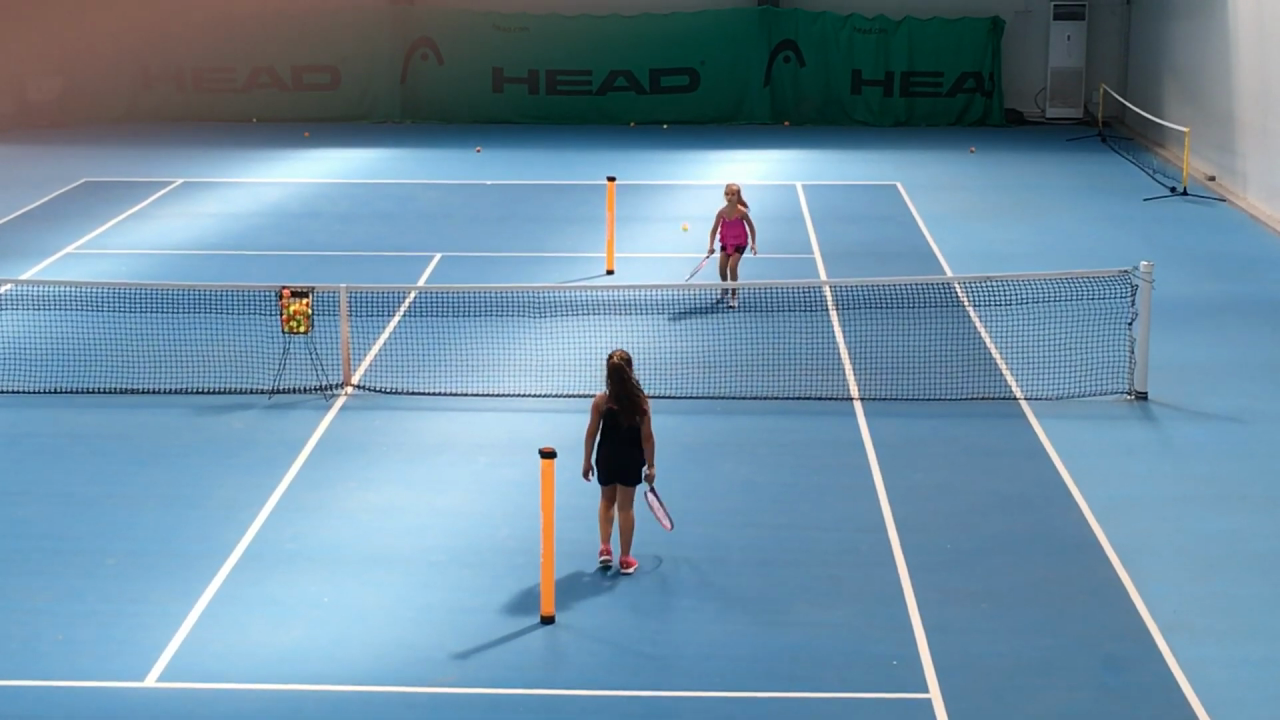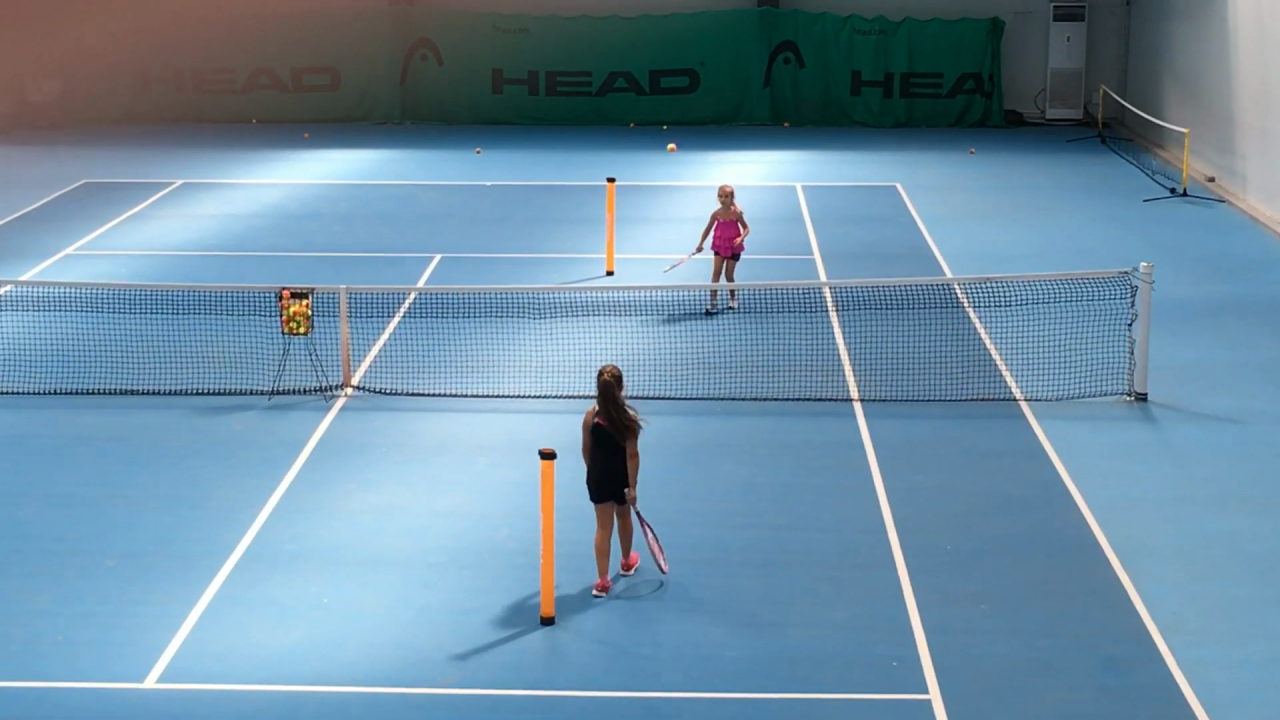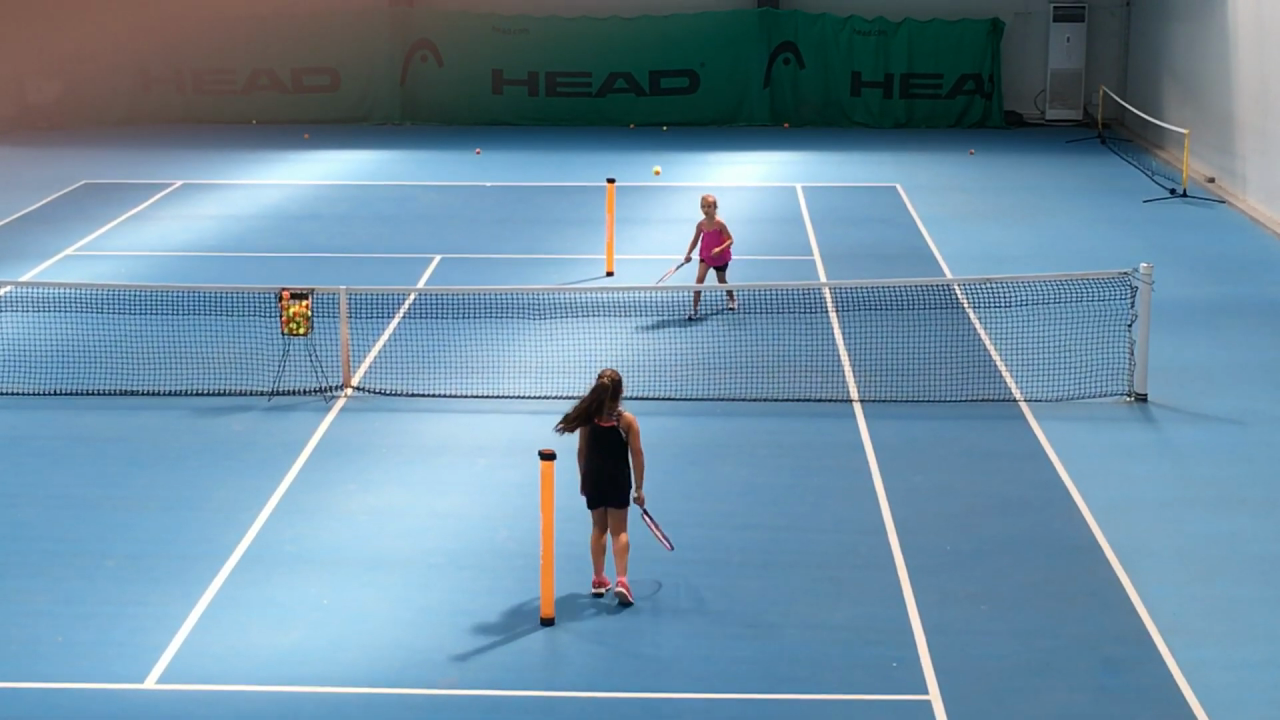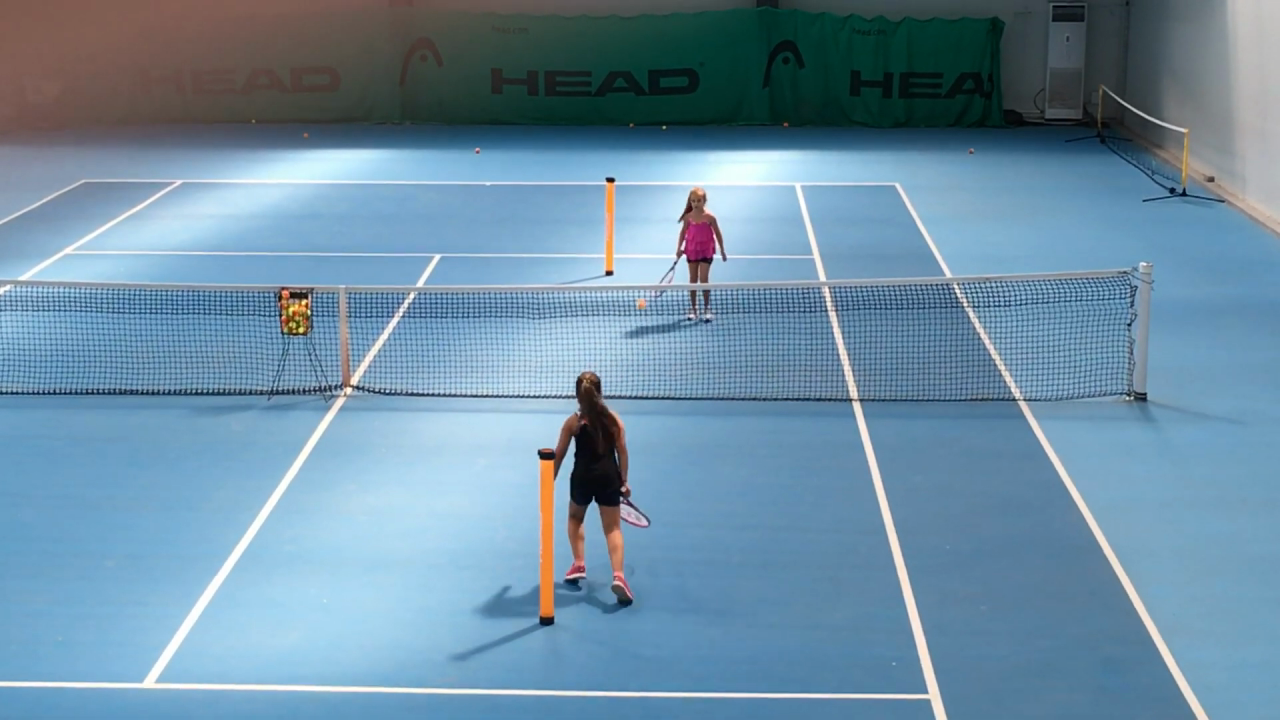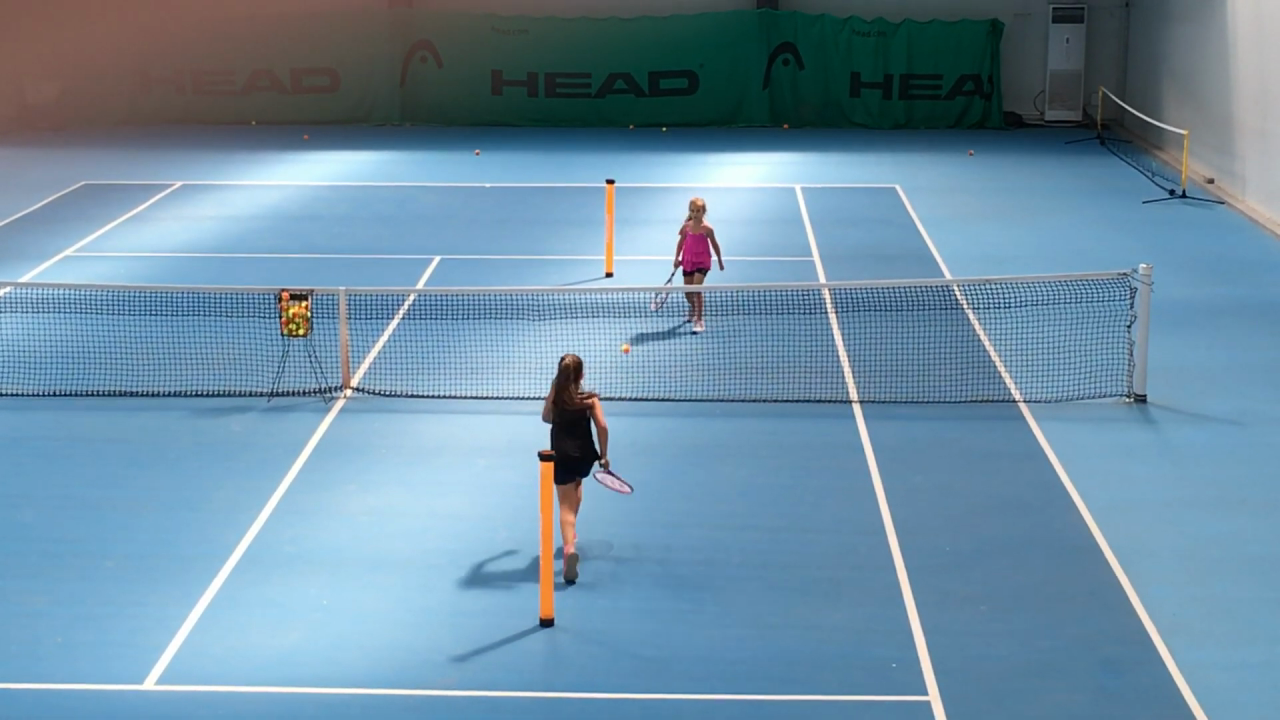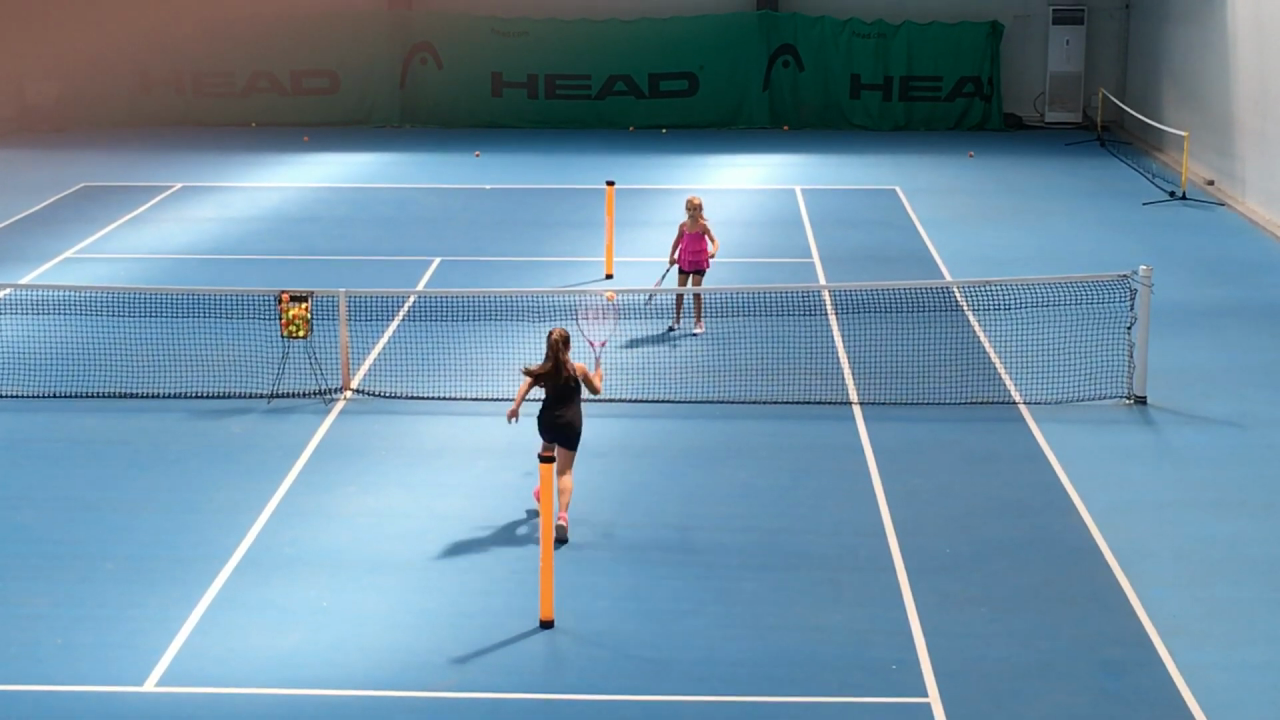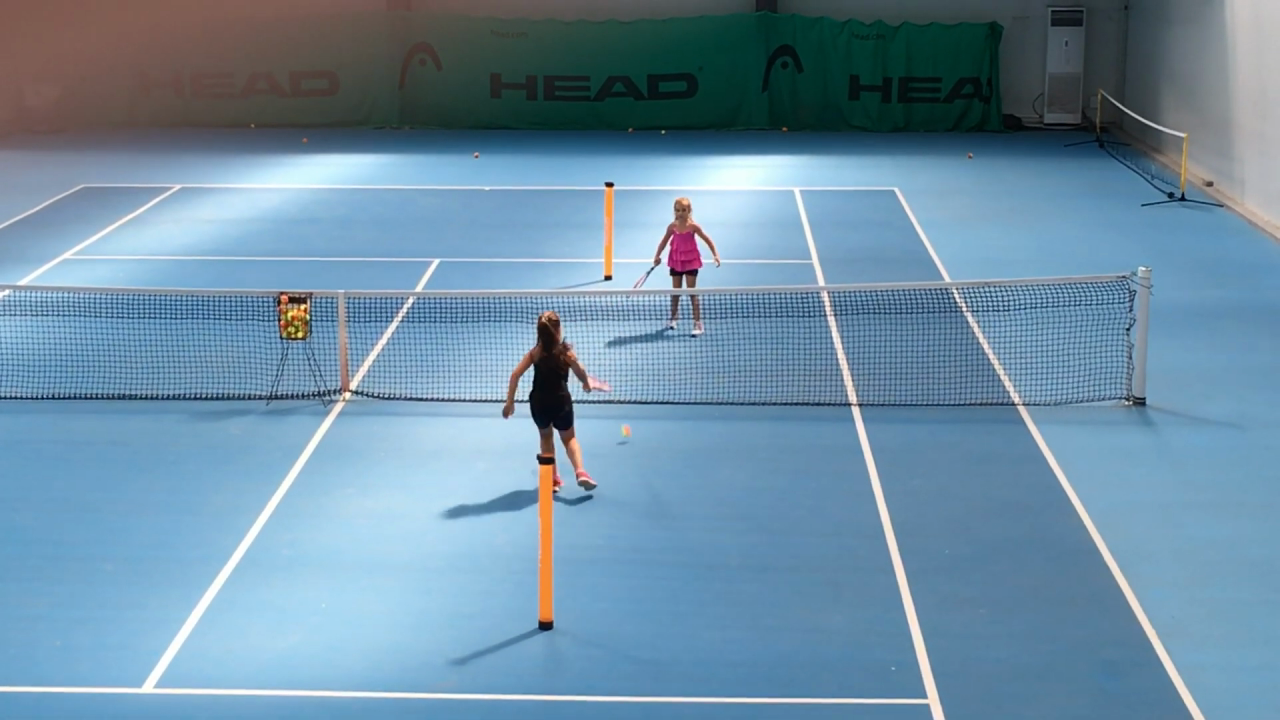
dt=0.3s
person 1, frame 1
left shoulder: (600, 400)
right shoulder: (640, 401)
left elbow: (591, 433)
right elbow: (647, 437)
left wrist: (587, 461)
right wrist: (650, 465)
left hip: (606, 458)
right hip: (630, 460)
left knee: (606, 501)
right knee: (625, 508)
left ankle: (605, 549)
right ankle: (625, 559)
person 1, frame 2
left shoulder: (590, 415)
right shoulder: (629, 417)
left elbow: (586, 450)
right elbow: (632, 454)
right wrist: (632, 486)
left hip: (598, 477)
right hip: (620, 477)
left knee: (603, 527)
right knee: (623, 517)
left ankle: (602, 581)
right ankle: (627, 561)
person 1, frame 3
left shoulder: (588, 419)
right shoulder: (628, 420)
left elbow: (582, 453)
right elbow: (637, 455)
left wrist: (584, 479)
right wrist: (639, 487)
left hip: (594, 480)
right hip: (618, 482)
left knee: (599, 528)
right knee: (619, 531)
left ankle: (598, 580)
right ankle: (621, 581)
person 1, frame 4
left shoulder: (573, 422)
right shoulder: (611, 419)
left elbow: (558, 454)
right elbow: (622, 452)
right wrist: (624, 482)
left hip: (582, 478)
right hip: (609, 478)
left knee: (574, 518)
right knee: (613, 530)
left ankle: (578, 565)
right ankle: (618, 577)
person 1, frame 5
left shoulder: (553, 398)
right shoulder: (589, 400)
left elbow: (546, 419)
right elbow: (602, 426)
right wrist: (603, 455)
left hip: (563, 455)
right hip: (585, 454)
left knee: (566, 507)
right knee: (576, 484)
left ankle: (570, 550)
right ankle: (570, 538)
person 1, frame 6
left shoulder: (543, 369)
right shoulder: (578, 369)
left elbow: (526, 384)
right elbow: (596, 390)
left wrist: (515, 406)
right wrist: (598, 374)
left hip: (547, 421)
right hip: (570, 424)
left knee: (547, 448)
right knee: (565, 473)
left ankle: (541, 491)
right ankle: (561, 518)
person 1, frame 7
left shoulder: (535, 352)
right shoulder: (566, 352)
left elbow: (516, 375)
right elbow: (580, 373)
left wrist: (509, 401)
right wrist: (586, 384)
left hip: (538, 403)
right hip: (561, 402)
left knee: (546, 438)
right knee: (569, 439)
left ankle: (552, 479)
right ankle: (580, 473)
